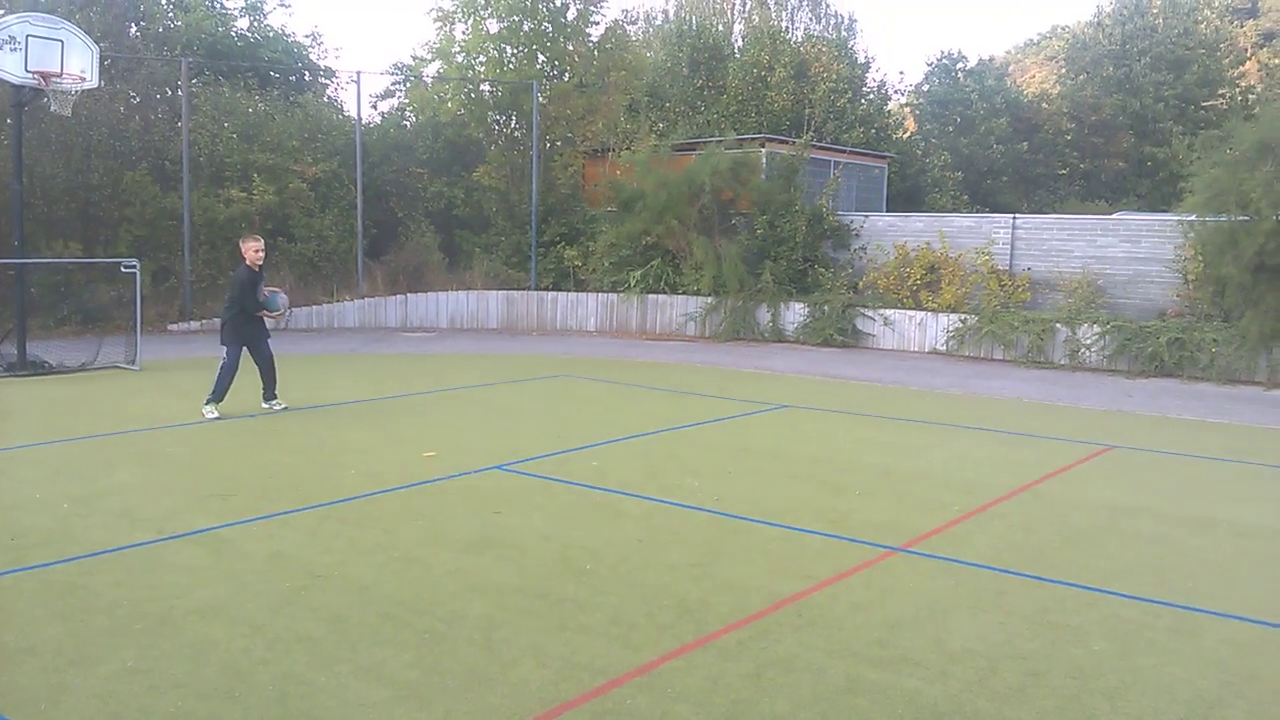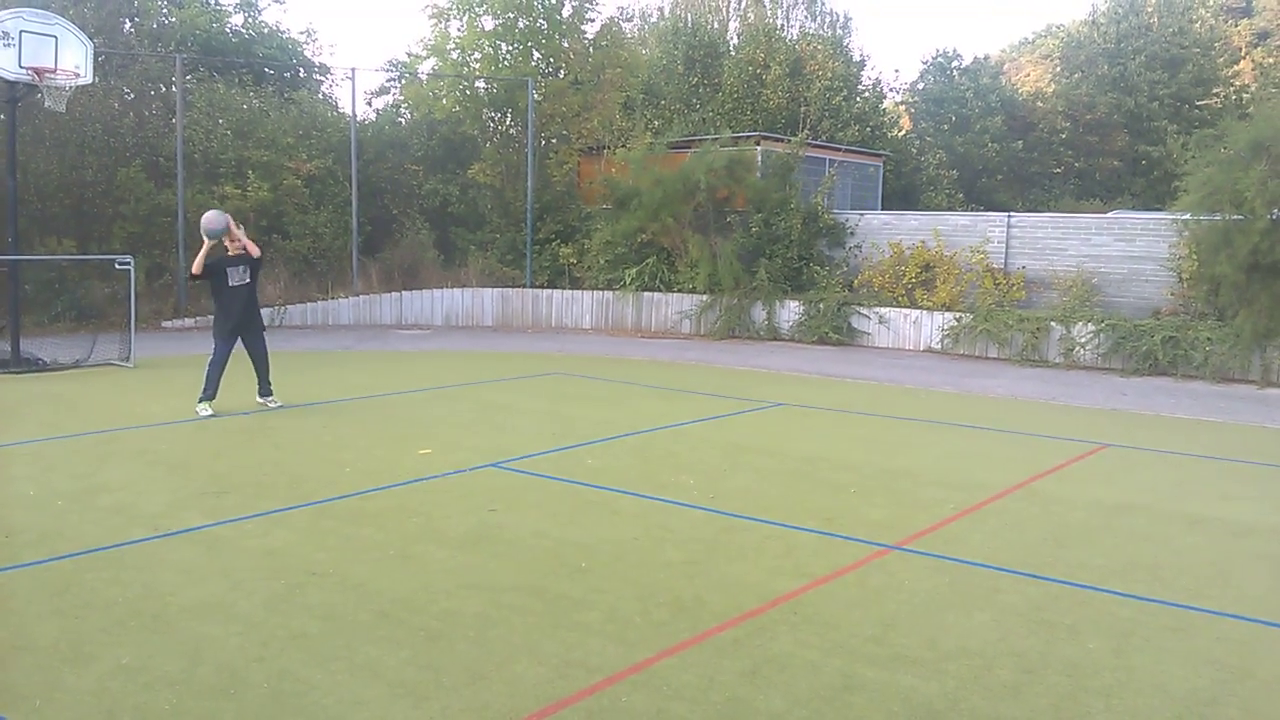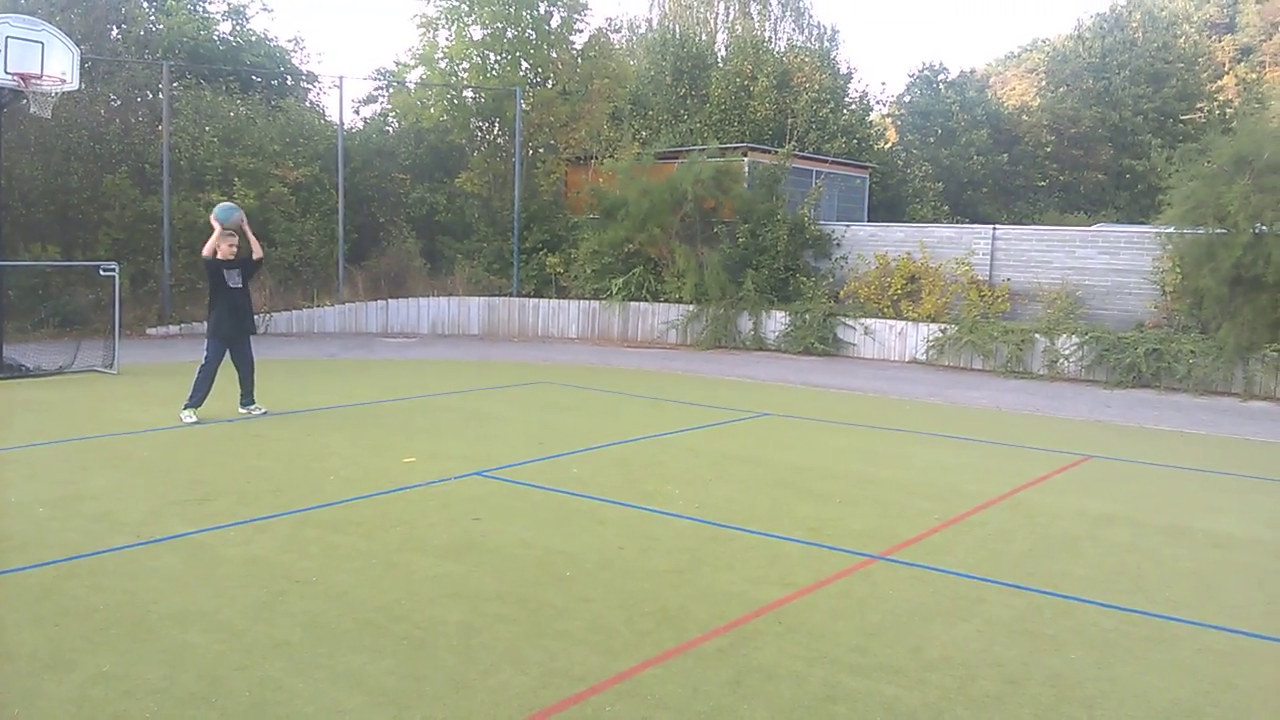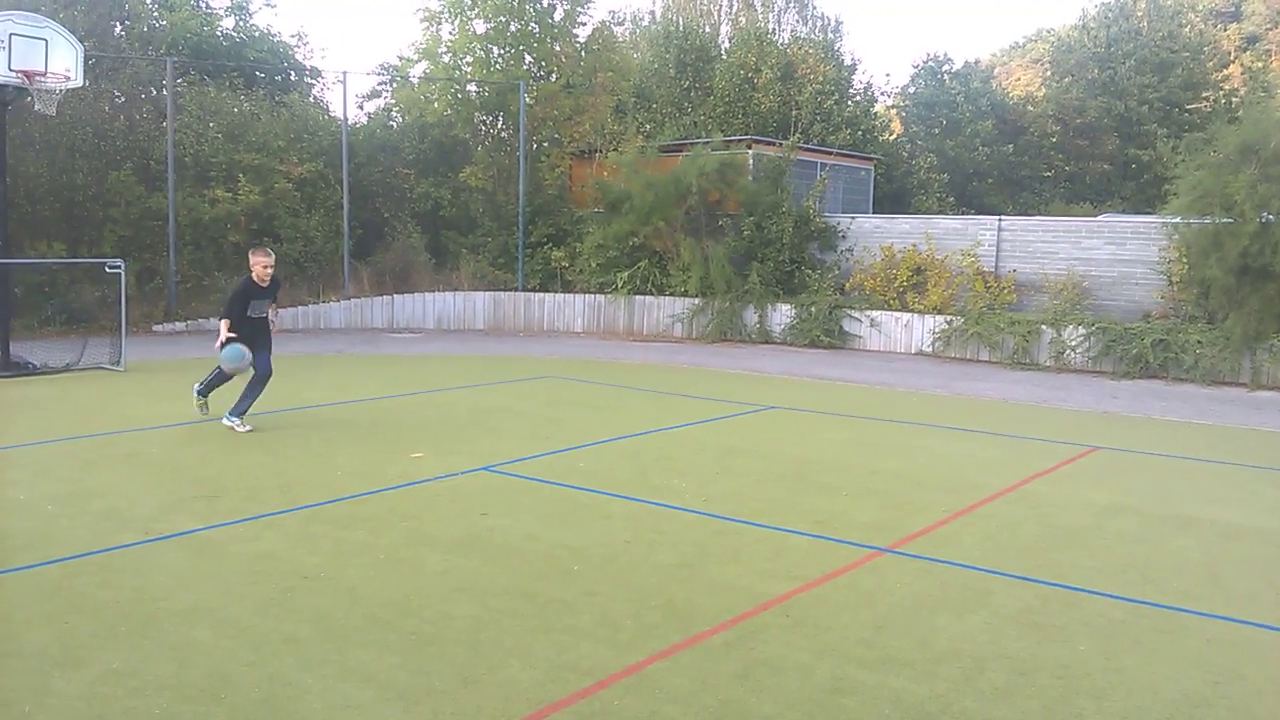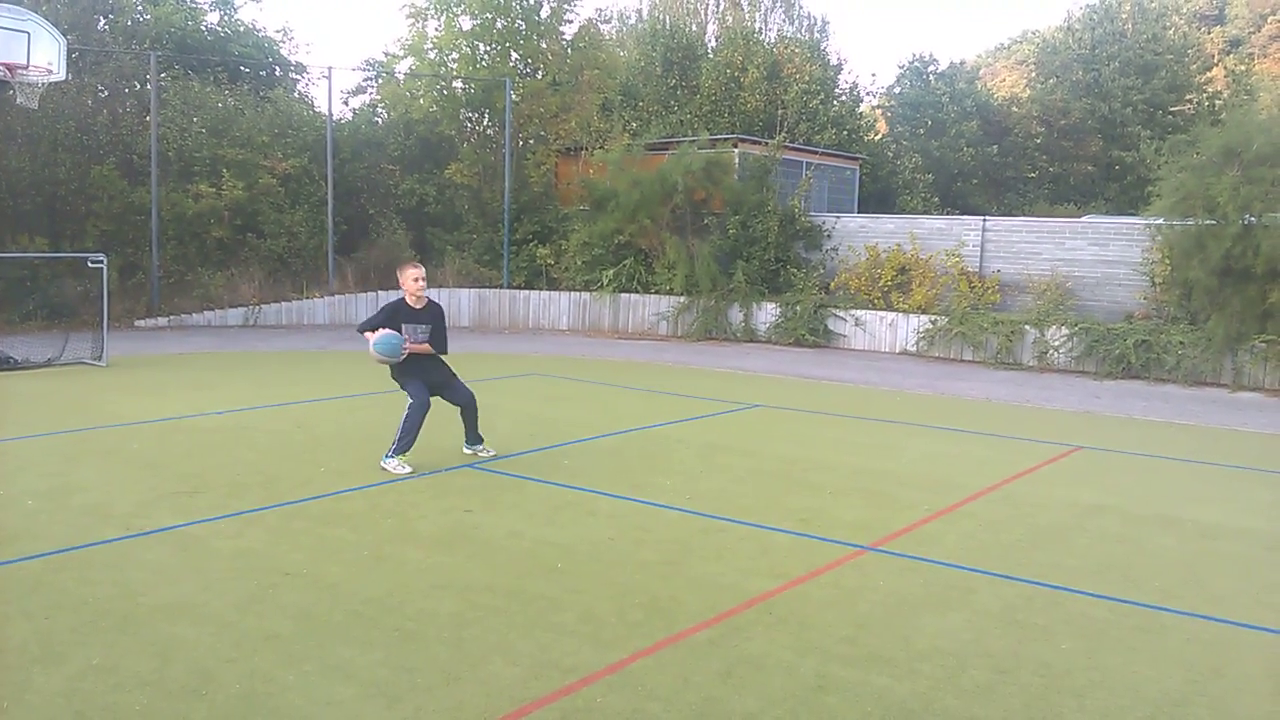
dt=1s
person 1, frame 1
left shoulder: (257, 269)
right shoulder: (245, 277)
right elbow: (254, 308)
left wrist: (264, 290)
right wrist: (271, 315)
left hip: (253, 324)
right hip: (234, 325)
left knee: (266, 359)
right knee: (230, 363)
left ankle: (269, 398)
right ankle: (211, 403)
person 1, frame 2
left shoulder: (250, 258)
right shoulder: (218, 260)
left elbow: (258, 254)
right elbow: (196, 274)
left wrist: (236, 231)
right wrist: (206, 246)
left hip: (250, 319)
right hip: (225, 320)
left knee: (261, 356)
right knee: (218, 359)
left ankle: (265, 393)
right ankle: (204, 401)
person 1, frame 3
left shoulder: (240, 264)
right shoulder: (213, 264)
left elbow: (258, 257)
right elbow: (205, 254)
left wrist: (247, 229)
right wrist: (218, 230)
left hip: (240, 324)
right hip: (219, 326)
left knee: (246, 363)
right knee: (209, 365)
left ankle: (247, 402)
right ankle: (190, 407)
person 1, frame 4
left shoulder: (275, 283)
right shoulder: (242, 288)
right elbow: (227, 314)
left wrist: (272, 315)
right wrist: (223, 333)
left hip: (260, 335)
right hip: (238, 334)
left knee: (264, 371)
right knee: (227, 371)
left ankle: (235, 416)
right ankle: (201, 391)
person 1, frame 5
left shoulder: (435, 310)
right shoulder: (393, 310)
left elbow: (436, 346)
right elbow: (366, 330)
left wrist: (412, 347)
right wrist: (376, 336)
left hip: (430, 364)
right hip: (405, 367)
left knee: (466, 399)
right knee: (420, 402)
left ankle: (473, 442)
right ankle: (393, 456)
